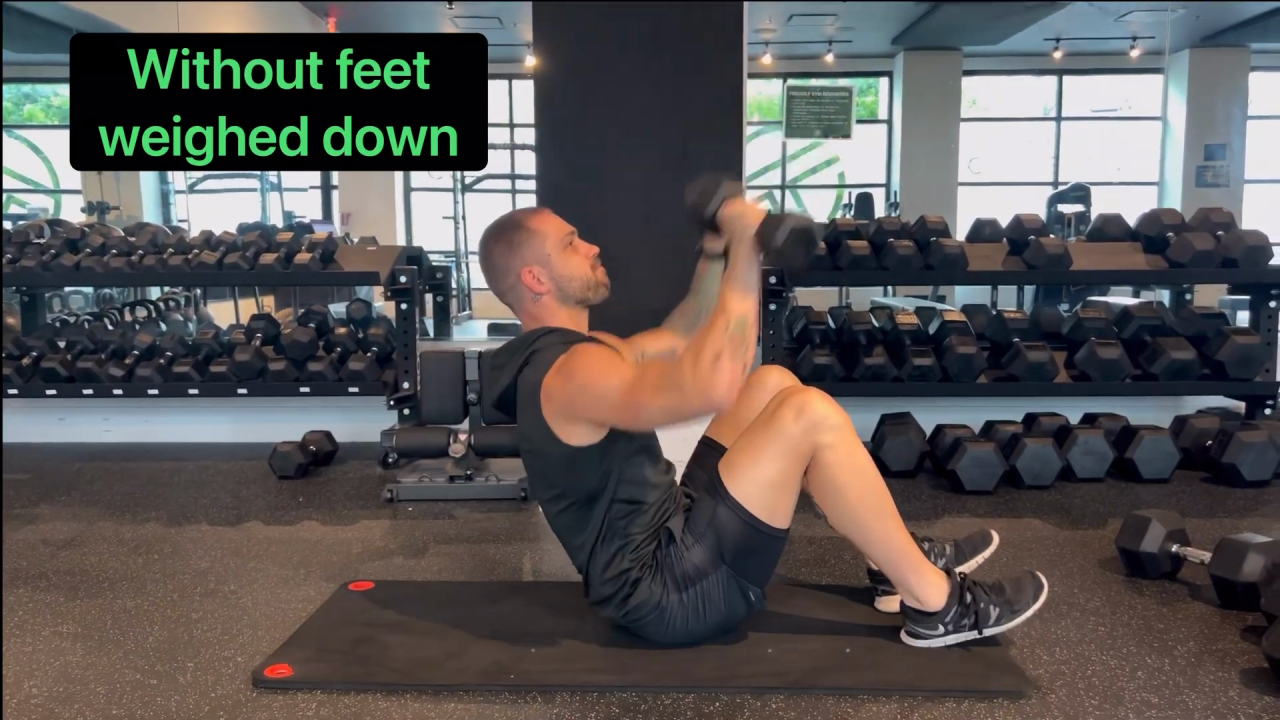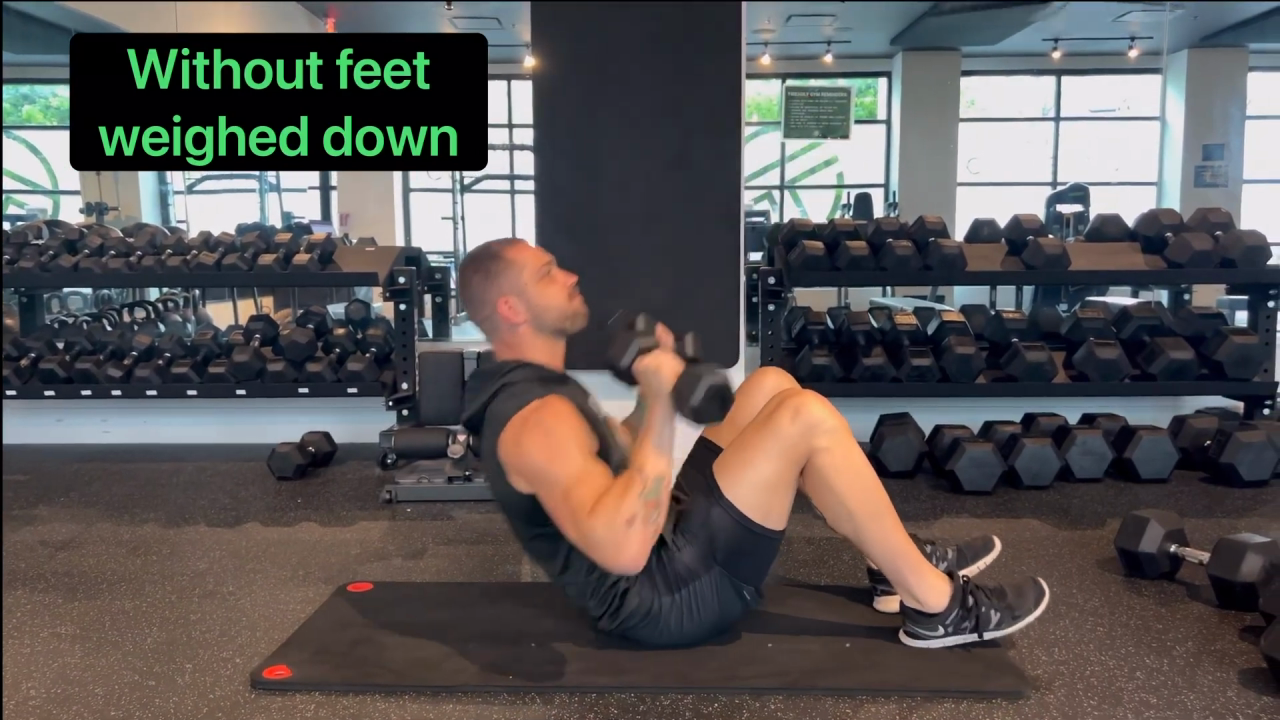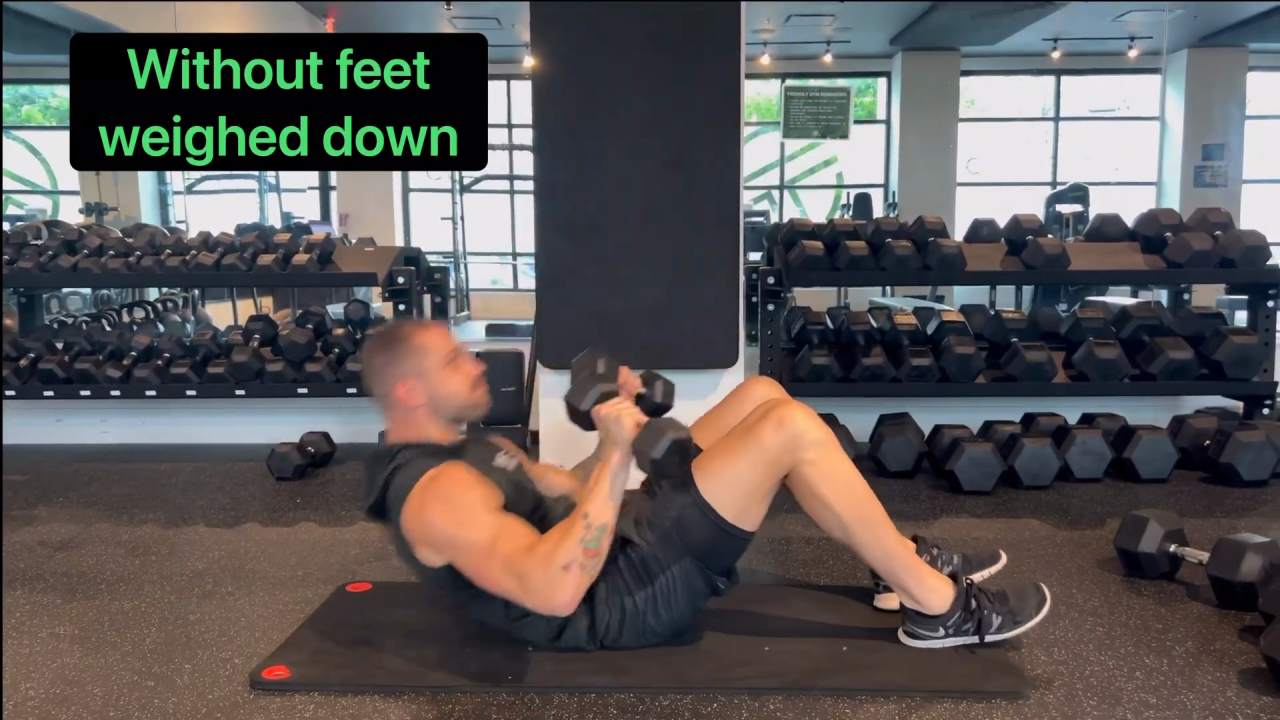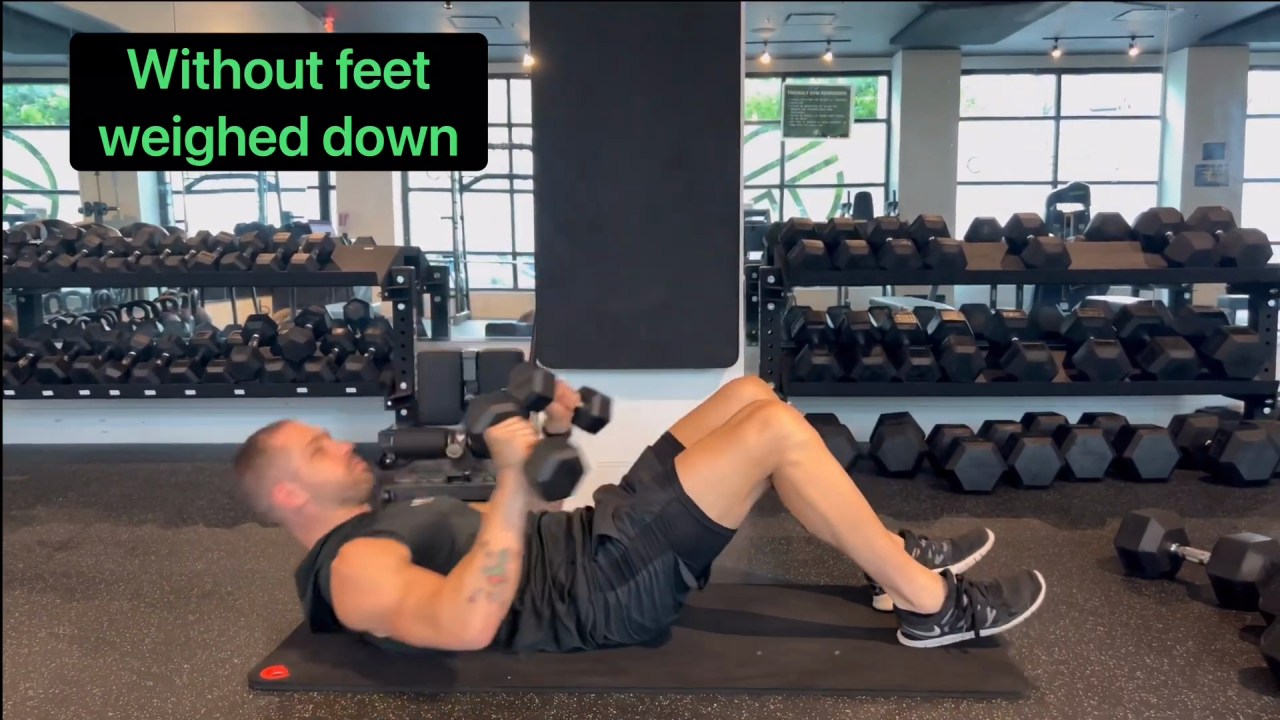
dt=0.2s
person 1, frame 1
left shoulder: (566, 355)
right shoulder: (572, 373)
left elbow: (678, 342)
right elbow: (713, 389)
left wrist: (715, 250)
right wrist: (744, 254)
left hip: (670, 545)
right hip: (667, 591)
left knee: (775, 385)
right knee: (810, 414)
left ankle: (901, 564)
right ankle: (934, 604)
person 1, frame 2
left shoulder: (532, 390)
right shoulder: (535, 420)
right elbow: (624, 547)
left wrist: (658, 371)
right wrist: (660, 403)
left hip: (663, 557)
right hip: (662, 599)
left knee: (770, 386)
right knee: (806, 417)
left ankle: (900, 565)
right ankle: (937, 607)
person 1, frame 3
left shoulder: (453, 453)
right shoulder: (437, 493)
right elbow: (557, 590)
left wrist: (614, 419)
right wrist: (619, 448)
left hip: (629, 542)
right hip: (628, 597)
left knee: (762, 396)
right knee: (789, 430)
left ankle: (899, 562)
right ankle: (936, 605)
person 1, frame 4
left shoulder: (377, 525)
right shoulder: (355, 571)
right elbow: (471, 621)
left wrist: (550, 435)
right wrist: (512, 472)
left hip: (599, 532)
right hip: (613, 589)
left knee: (750, 394)
right knee: (776, 429)
left ankle: (896, 554)
right ankle: (930, 604)
